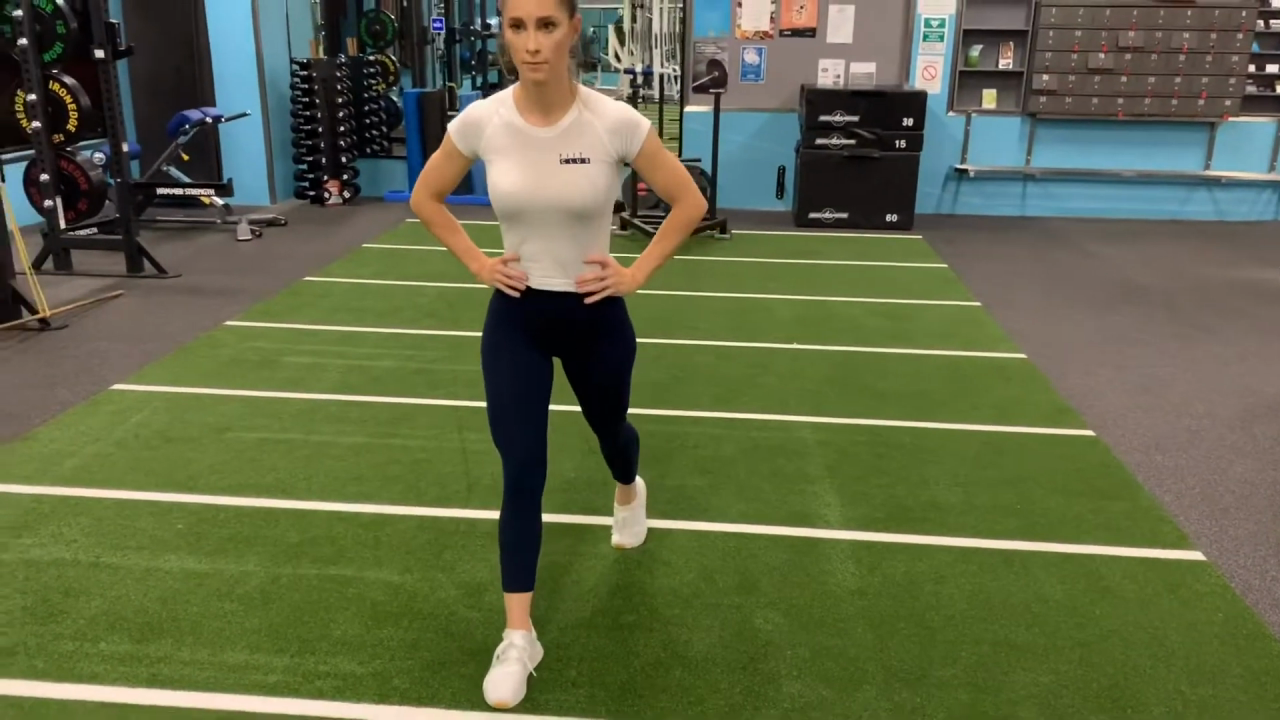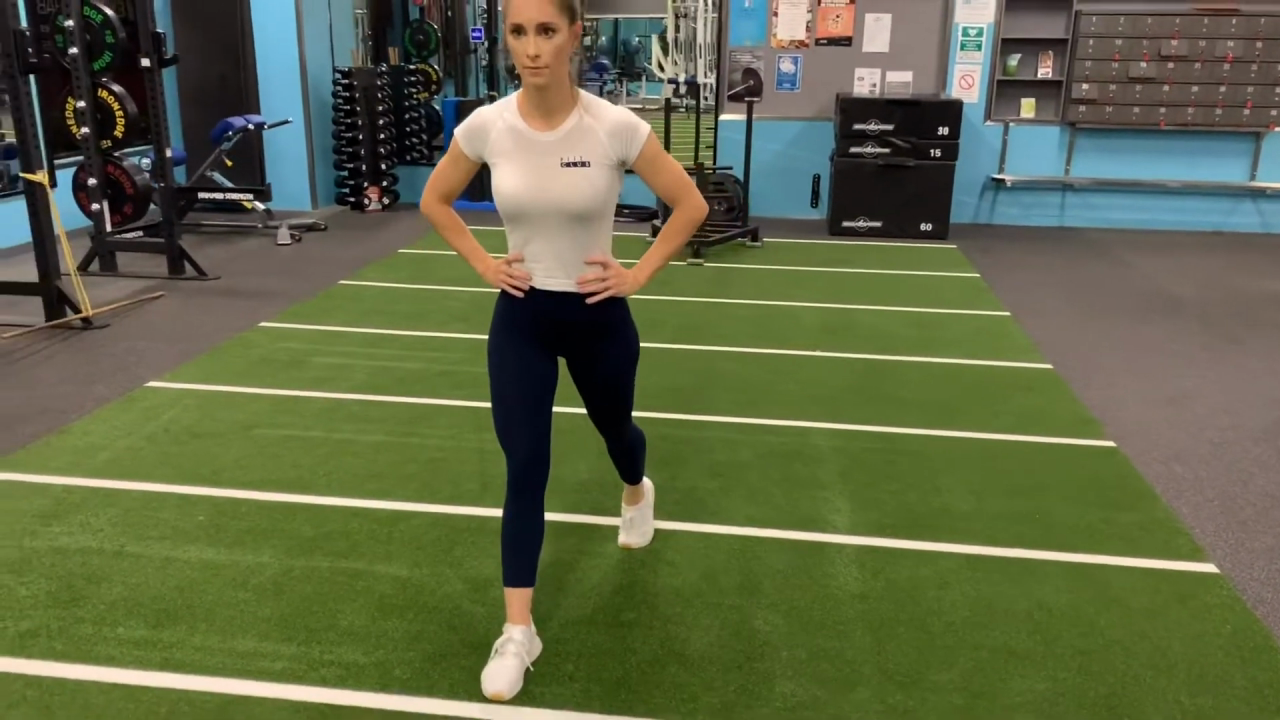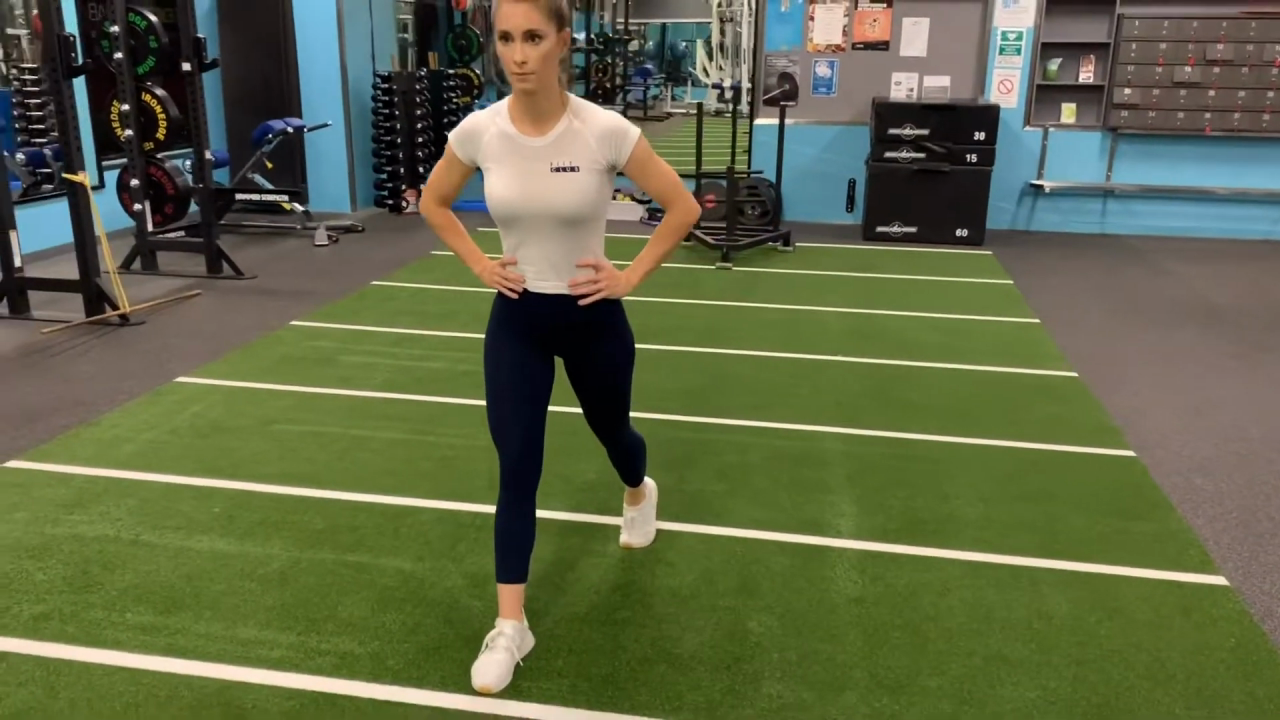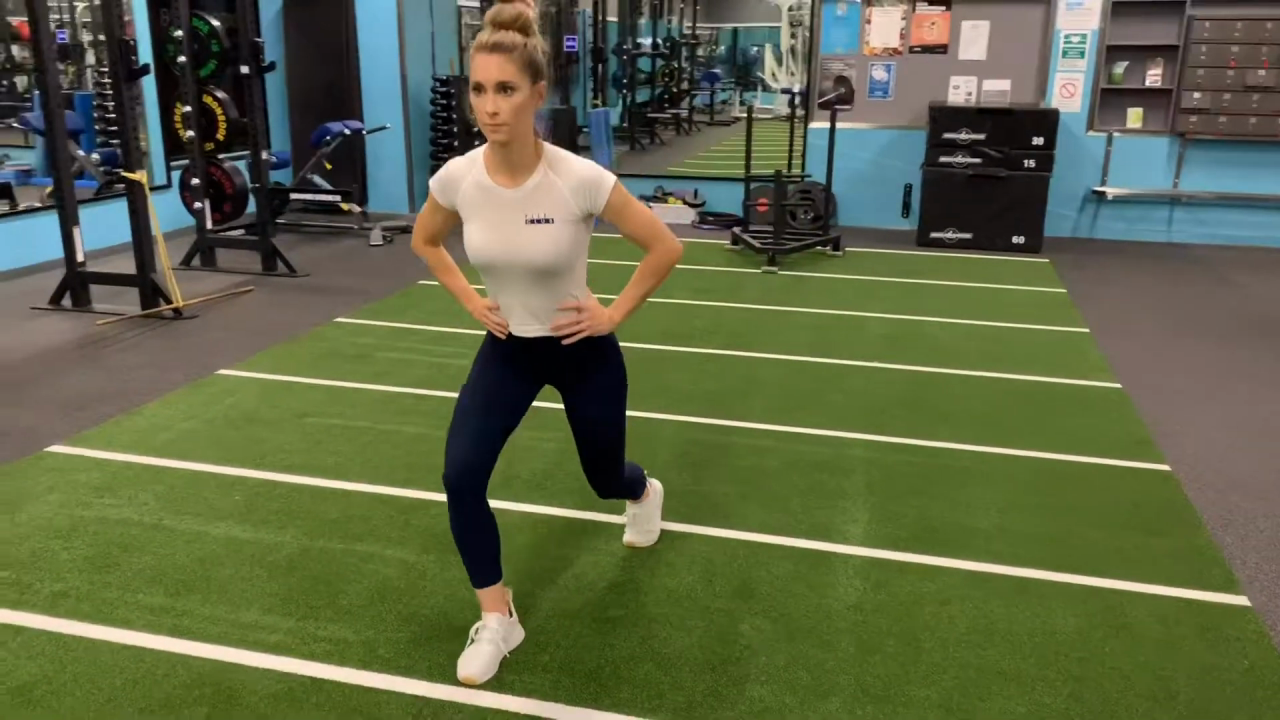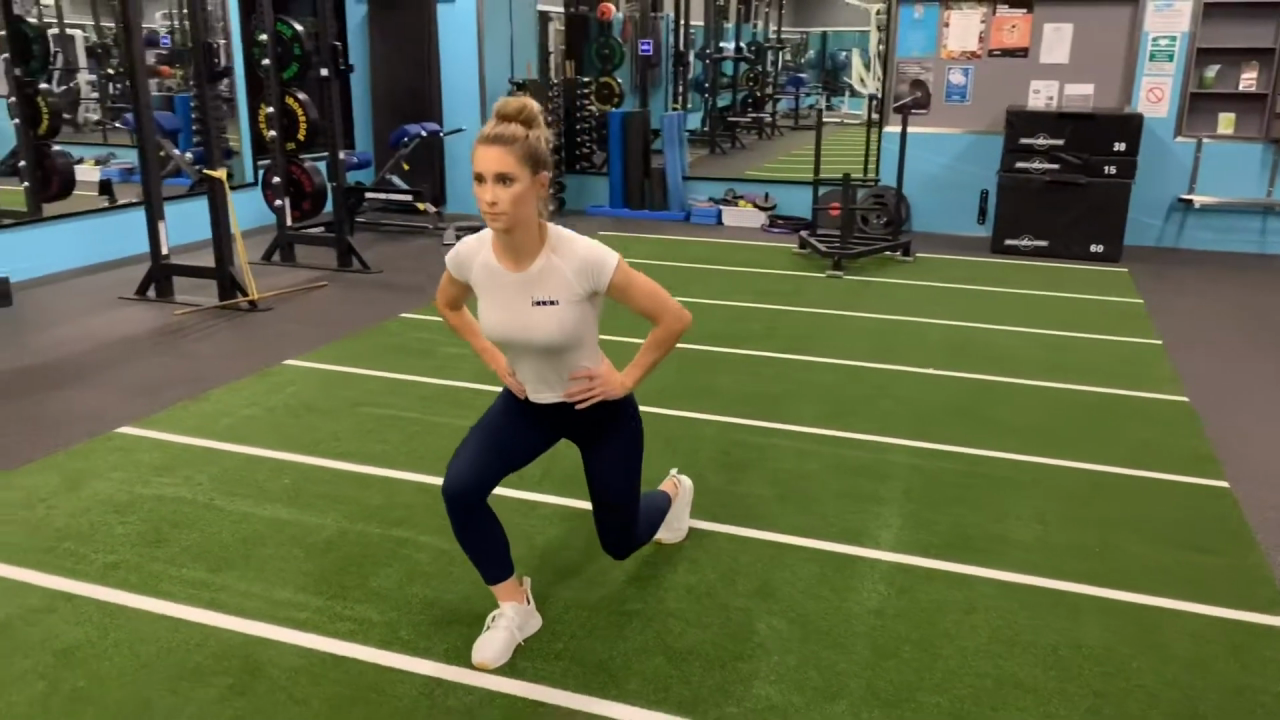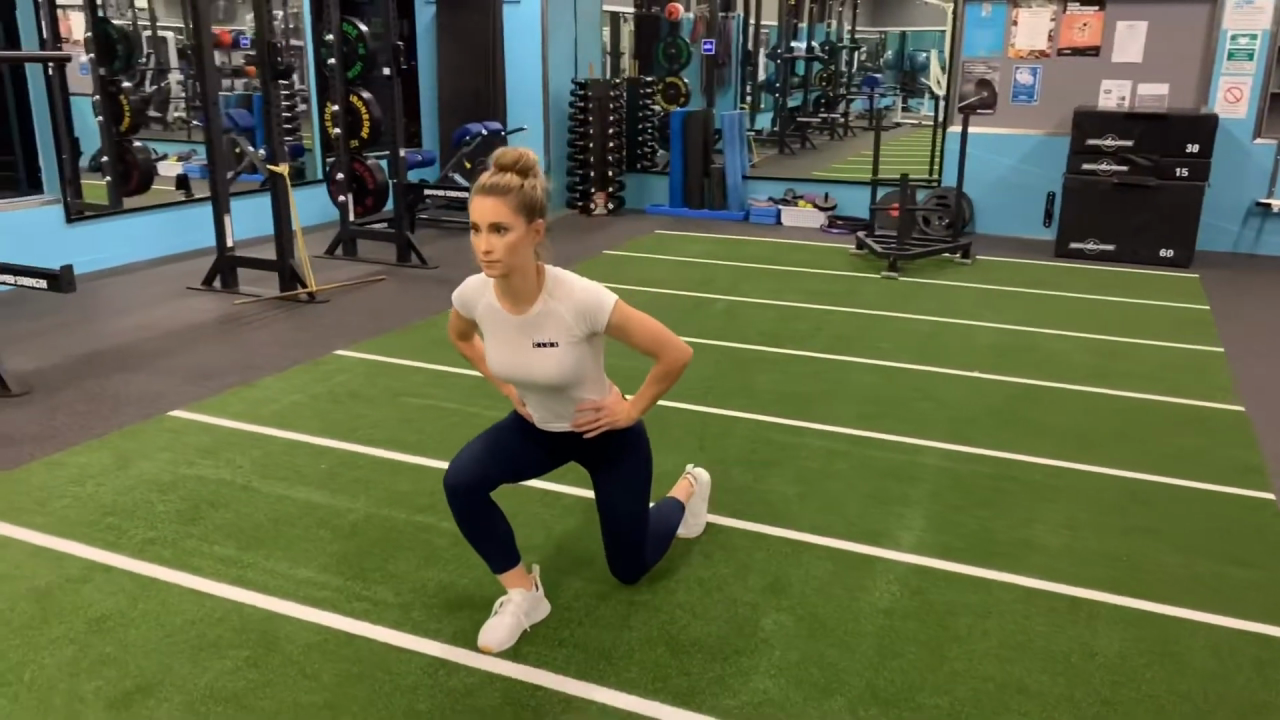
dt=0.4s
person 1, frame 1
left shoulder: (615, 121)
right shoulder: (480, 121)
left elbow: (690, 203)
right elbow: (426, 198)
left wrist: (637, 273)
right wrist: (477, 263)
left hip: (594, 315)
right hip: (516, 318)
left knee: (608, 427)
right knee: (521, 472)
left ankle: (629, 491)
right ankle: (518, 637)
person 1, frame 2
left shoulder: (615, 126)
right shoulder: (485, 125)
left elbow: (690, 205)
right elbow: (435, 201)
left wrist: (639, 274)
right wrist: (483, 264)
left hip: (598, 316)
right hip: (521, 319)
left knee: (614, 428)
right knee: (524, 470)
left ankle: (637, 493)
right ankle: (517, 632)
person 1, frame 3
left shoulder: (603, 130)
right shoulder: (478, 130)
left elbow: (683, 207)
right elbow: (433, 202)
left wrist: (631, 275)
right wrist: (479, 265)
left hip: (591, 317)
right hip: (517, 320)
left knee: (611, 430)
right knee: (517, 468)
left ankle: (639, 492)
right ankle: (509, 626)
person 1, frame 4
left shoulder: (579, 178)
right shoulder: (456, 177)
left elbow: (664, 248)
right elbow: (424, 241)
left wrist: (613, 314)
right wrist: (468, 299)
left hip: (582, 351)
right hip: (507, 352)
left knee: (602, 477)
right knee: (461, 475)
left ankle: (644, 492)
right ankle: (496, 620)
person 1, frame 5
left shoulder: (583, 258)
right shoulder: (469, 255)
left elbow: (674, 318)
right elbow: (448, 305)
left wrist: (625, 379)
right wrist: (492, 357)
left hip: (597, 409)
right hip: (526, 404)
left knee: (618, 541)
right knee: (459, 489)
left ankle: (673, 490)
right ankle: (514, 607)
person 1, frame 6
left shoulder: (581, 299)
right shoulder: (472, 294)
left elbow: (676, 354)
right elbow: (460, 336)
left wrist: (632, 410)
right wrist: (504, 385)
left hip: (604, 435)
right hip: (535, 428)
left knee: (630, 568)
right knee: (461, 482)
left ankle: (688, 487)
right ankle: (521, 593)
